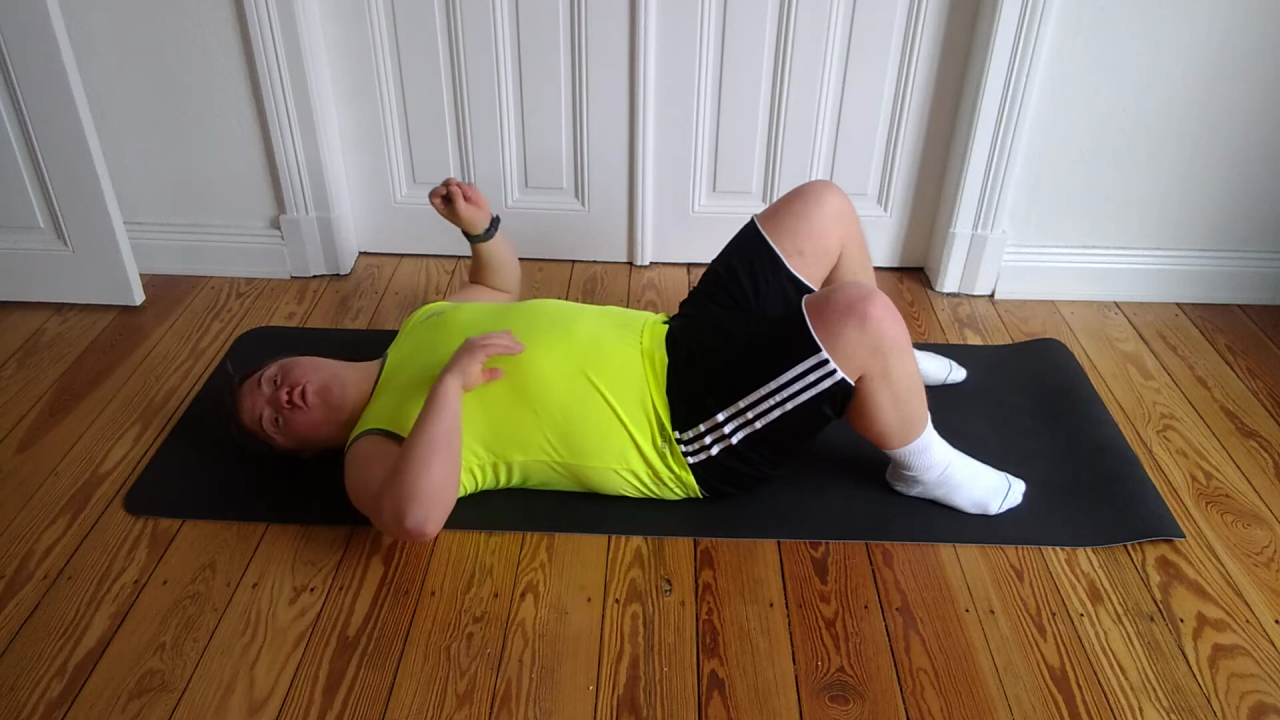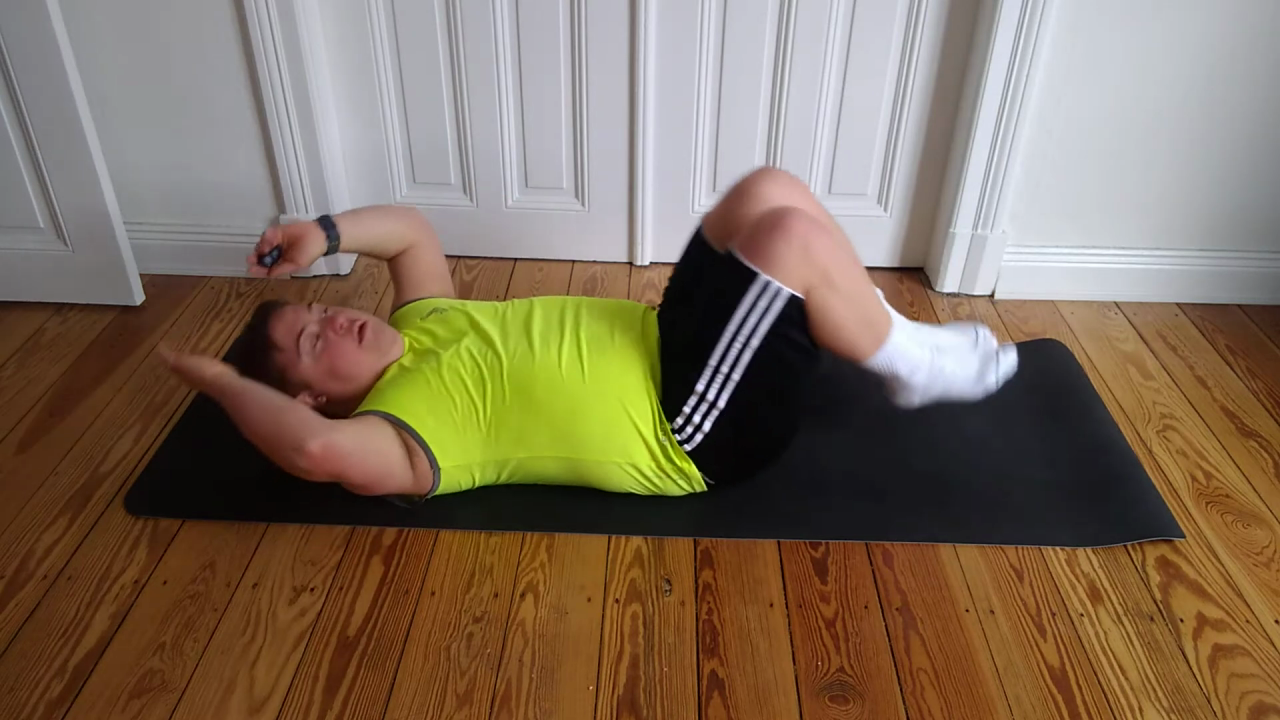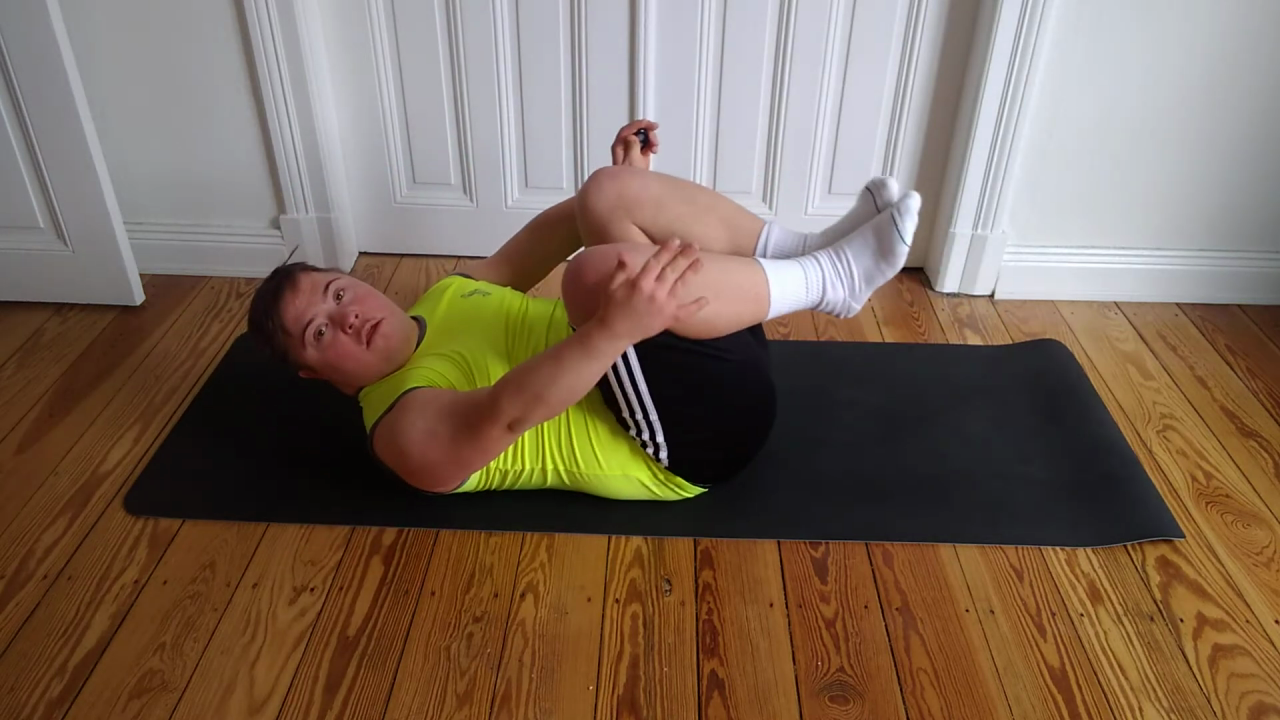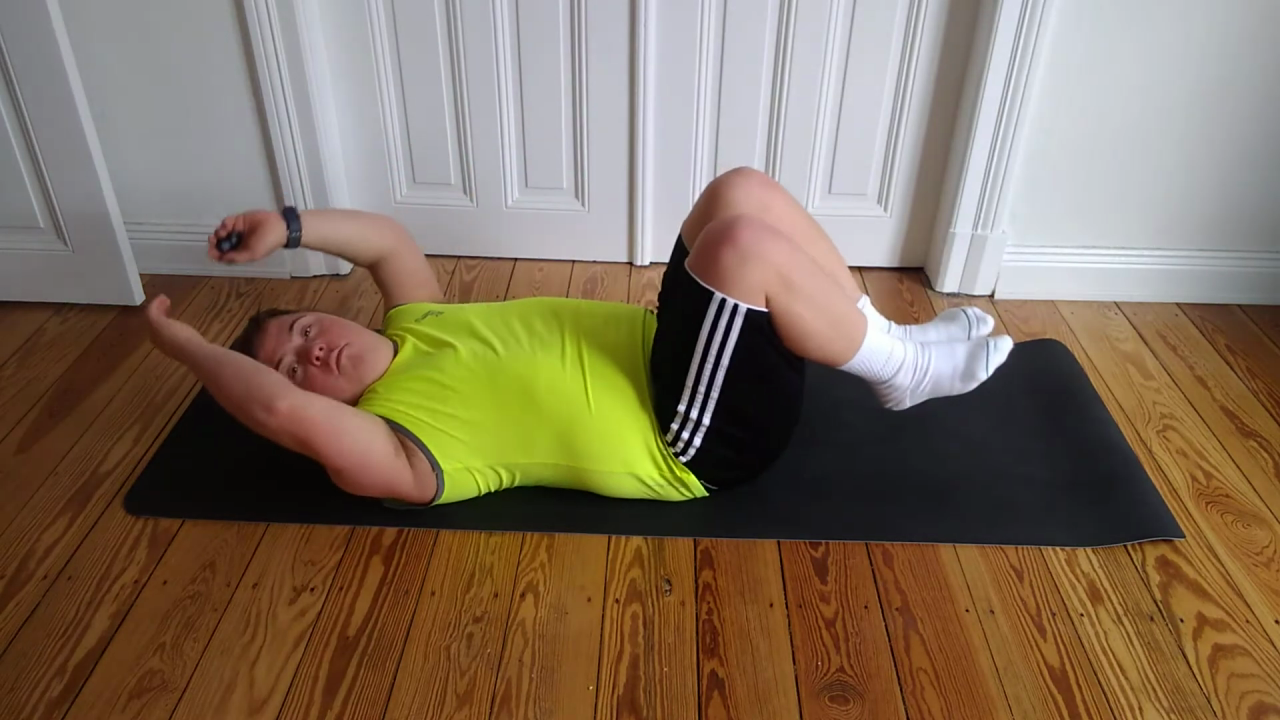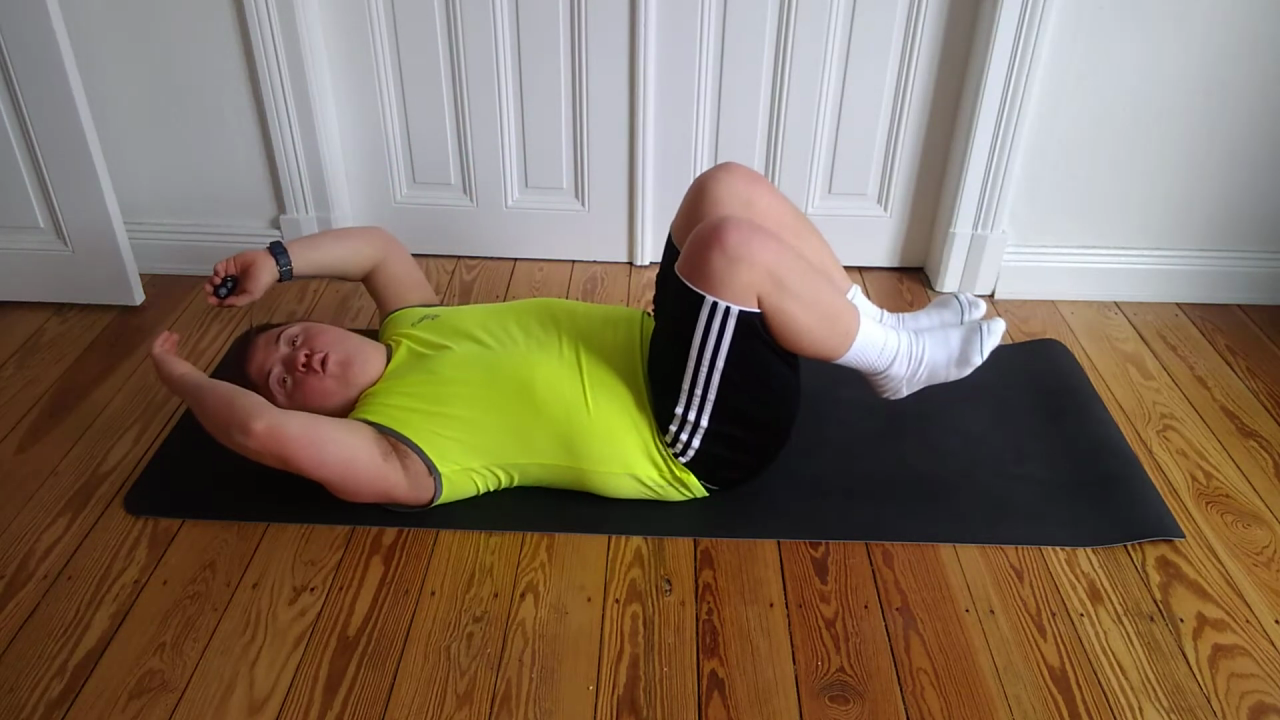
dt=1s
person 1, frame 1
left shoulder: (420, 328)
right shoulder: (372, 450)
left elbow: (500, 287)
right elbow: (416, 516)
left wrist: (481, 228)
right wrist: (450, 383)
left hip: (675, 343)
right hip: (695, 440)
left knee: (822, 207)
right knee: (859, 318)
left ankle: (884, 366)
right ankle: (924, 465)
person 1, frame 2
left shoulder: (420, 328)
right shoulder: (391, 432)
left elbow: (411, 229)
right elbow: (315, 449)
left wrist: (324, 233)
right wrist: (220, 377)
left hip: (665, 340)
right hip: (693, 429)
left knee: (770, 190)
right knee: (795, 239)
left ankle: (898, 344)
right ankle: (911, 369)
person 1, frame 3
left shoulder: (442, 300)
right shoulder: (406, 430)
left elbow: (544, 238)
right elbow: (508, 410)
left wrist: (632, 189)
right wrist: (618, 327)
left hip: (709, 349)
right hip: (699, 441)
left knee: (607, 194)
right knee: (599, 275)
left ankle: (809, 255)
right ankle: (830, 279)
person 1, frame 4
left shoulder: (413, 328)
right shoulder: (381, 454)
left elbow: (388, 241)
right elbow: (279, 411)
left wrist: (287, 227)
right wrist: (176, 338)
left hip: (663, 351)
right hip: (692, 441)
left knee: (743, 191)
right knee: (747, 244)
left ankle: (882, 345)
right ankle: (902, 368)
person 1, frame 5
left shoulder: (410, 332)
right shoulder: (378, 452)
left elbow: (376, 246)
right elbow: (259, 431)
left wrist: (276, 259)
right wrist: (177, 374)
left hip: (655, 348)
right hip: (694, 441)
left knee: (729, 188)
right knee: (736, 245)
left ankle: (877, 333)
right ankle: (900, 356)
